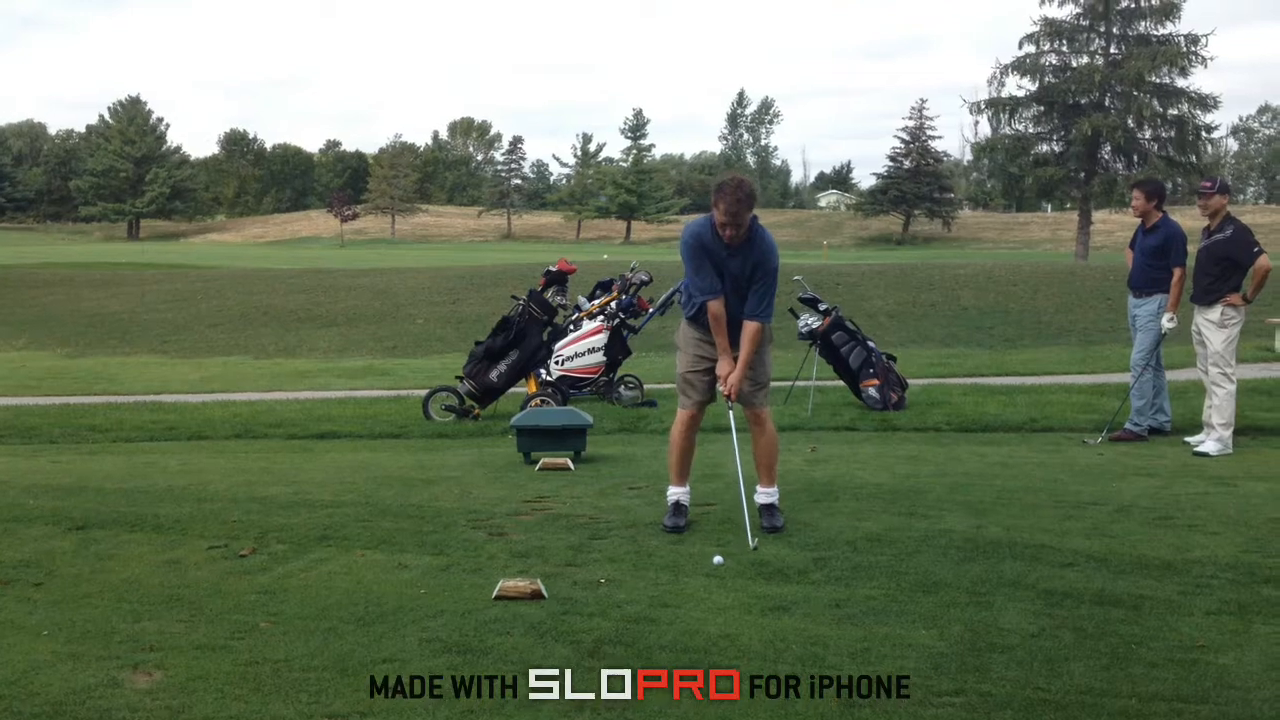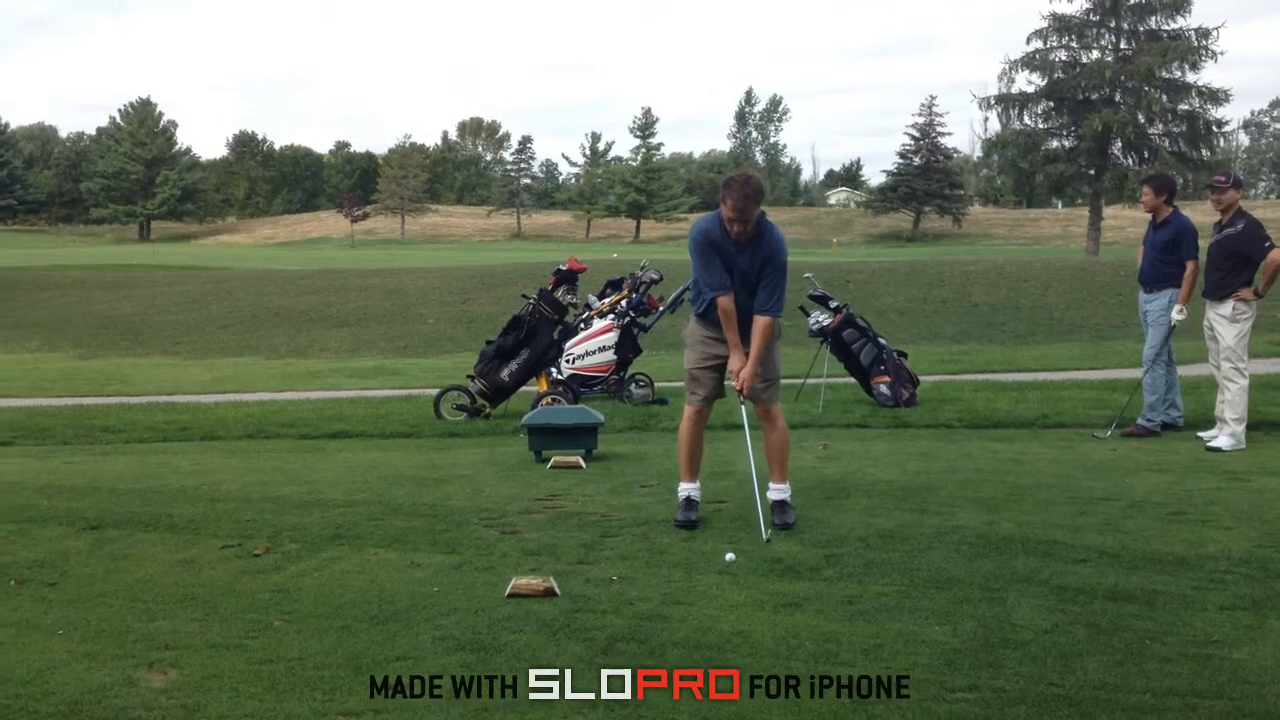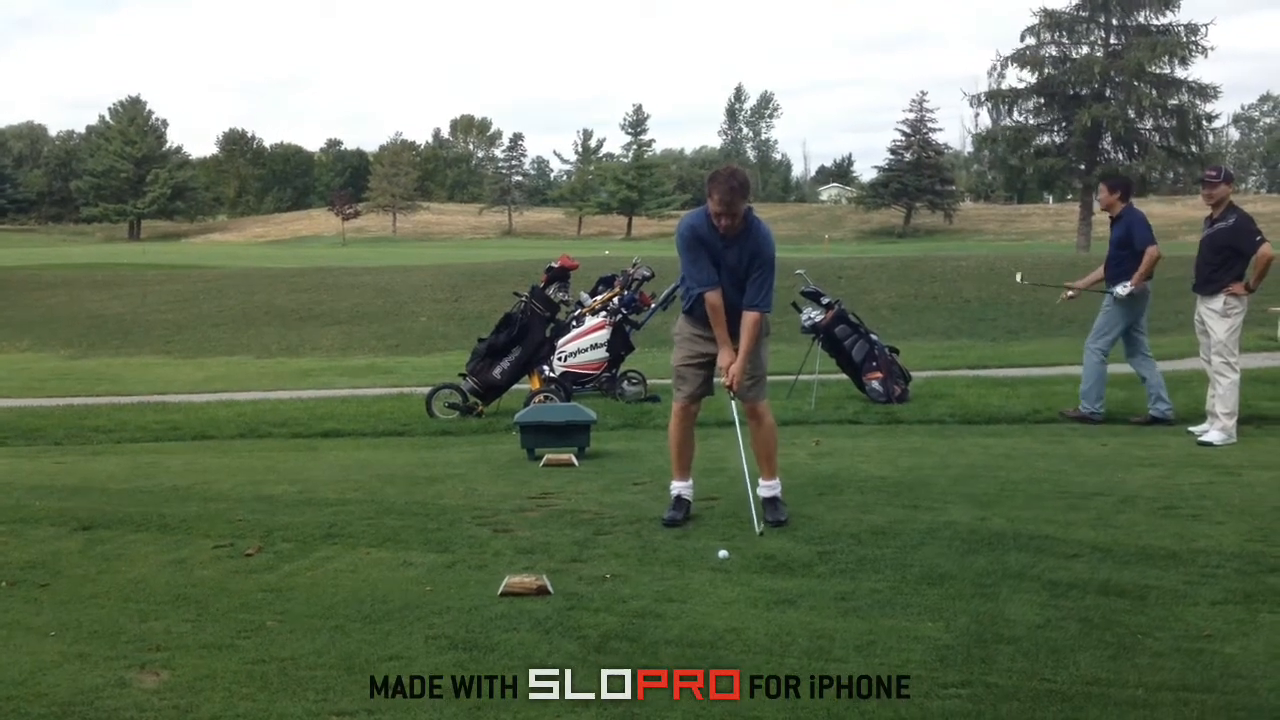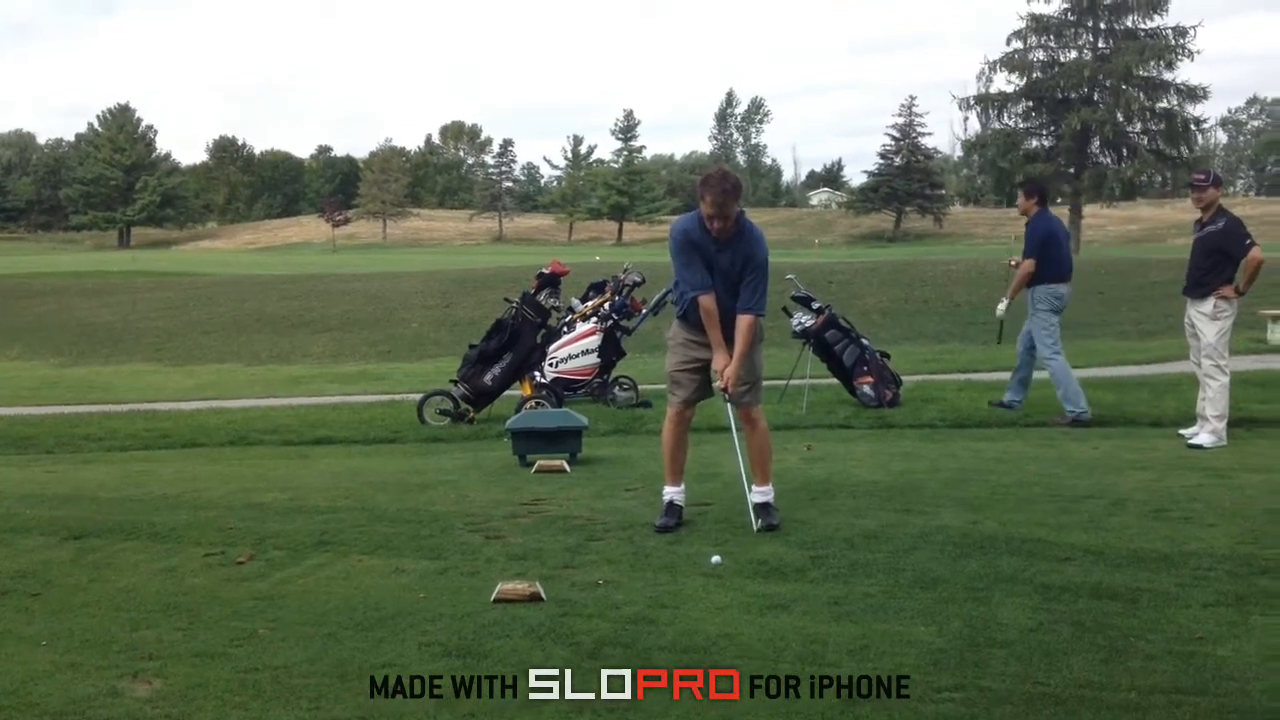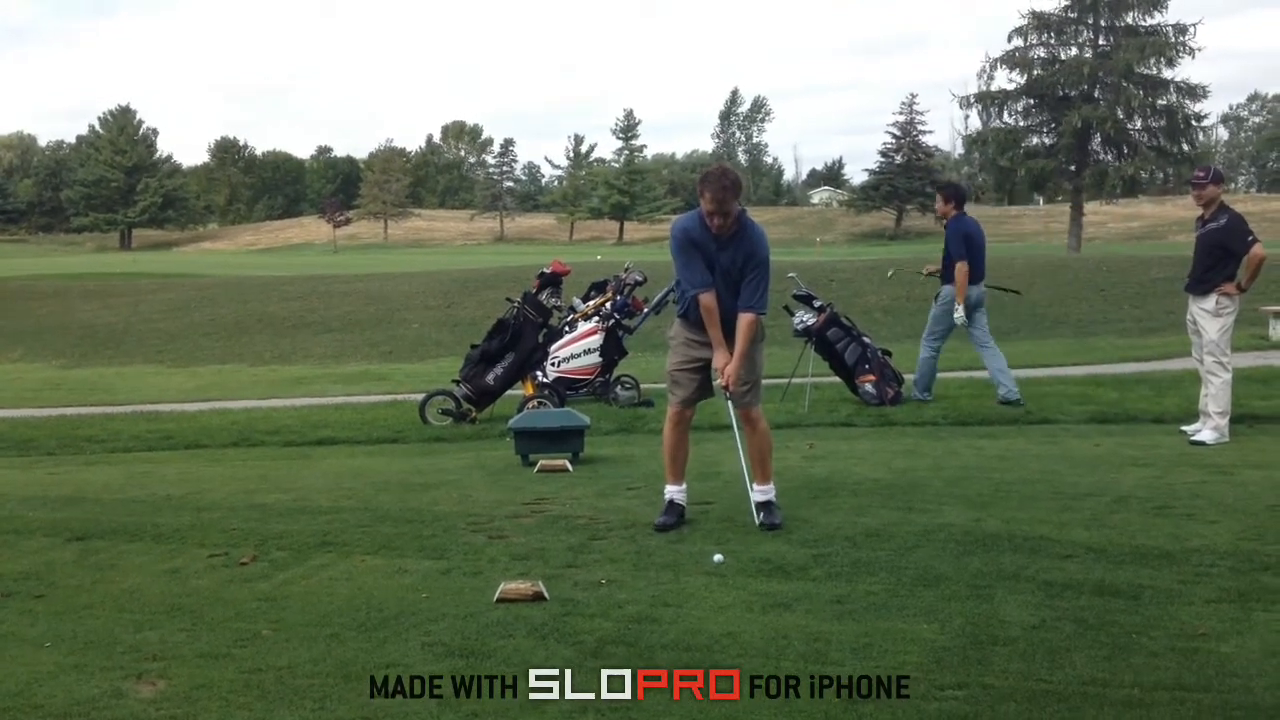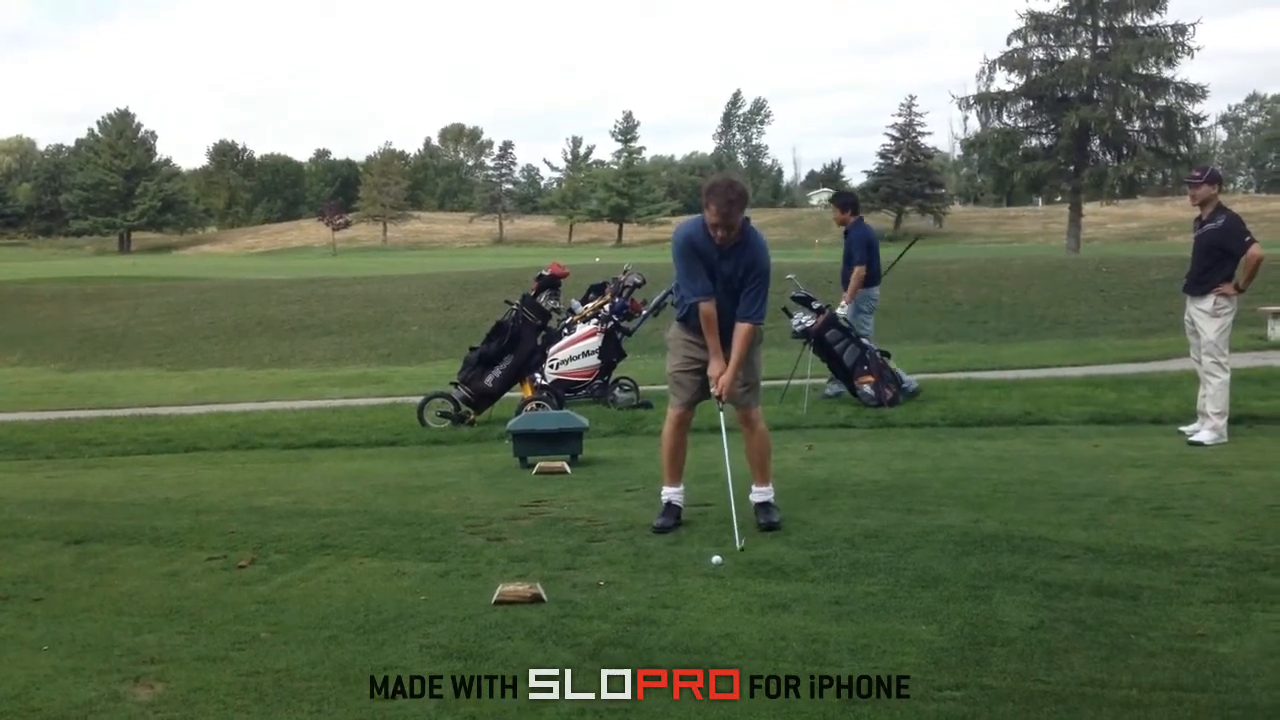
dt=0.7s
person 1, frame 1
left shoulder: (765, 247)
right shoulder: (695, 235)
left elbow: (756, 317)
right elbow: (711, 301)
left wrist: (740, 369)
right wrist: (723, 356)
left hip: (748, 333)
right hip: (700, 330)
left knee: (759, 413)
right knee: (688, 414)
left ankle: (767, 497)
right ankle: (677, 497)
person 1, frame 2
left shoulder: (773, 242)
right shoulder: (703, 232)
left elbow: (766, 311)
right elbow: (721, 296)
left wrist: (751, 364)
right wrist: (734, 351)
left hip: (758, 328)
right hip: (709, 327)
left knee: (770, 409)
right knee: (696, 409)
left ankle: (780, 494)
right ankle: (689, 494)
person 1, frame 3
left shoulder: (761, 238)
right shoulder: (690, 228)
left elbow: (755, 306)
right elbow: (709, 292)
left wrist: (741, 359)
right wrist: (723, 348)
left hip: (746, 326)
right hip: (697, 325)
left knee: (756, 406)
right knee: (683, 407)
left ankle: (770, 490)
right ankle: (681, 492)
person 1, frame 4
left shoulder: (754, 241)
right shoulder: (683, 231)
left elbow: (749, 310)
right elbow: (702, 295)
left wrist: (735, 362)
right wrist: (717, 351)
left hip: (740, 331)
right hip: (691, 330)
left knee: (751, 412)
right knee: (678, 411)
left ankle: (763, 496)
right ankle: (673, 499)
person 1, frame 5
left shoulder: (755, 239)
right shoulder: (683, 230)
left elbow: (750, 308)
right elbow: (703, 293)
left wrist: (736, 360)
right wrist: (718, 350)
left hip: (741, 330)
right hip: (692, 329)
left knee: (751, 412)
right knee: (678, 412)
left ankle: (764, 495)
right ankle: (675, 497)
person 1, frame 6
left shoulder: (756, 249)
right shoulder: (686, 236)
left elbow: (748, 319)
right elbow: (703, 302)
left wrist: (731, 369)
right wrist: (713, 358)
left hip: (739, 335)
right hip: (691, 332)
left knee: (751, 414)
right knee: (679, 413)
left ankle: (763, 497)
right ankle: (672, 499)
person 2, frame 1
left shoulder: (1235, 231)
right shoulder: (1207, 231)
left elbow: (1264, 265)
left wrist: (1247, 297)
right wrist: (1199, 308)
left hip: (1222, 313)
right hip: (1201, 312)
left knee: (1221, 375)
right knee: (1208, 375)
left ankle: (1221, 439)
right ankle: (1210, 431)
person 2, frame 2
left shoulder: (1247, 226)
right shoulder: (1218, 226)
left hip: (1234, 308)
right hip: (1213, 306)
left knee: (1233, 370)
right knee: (1220, 370)
left ankle: (1234, 434)
right ankle: (1223, 426)
person 2, frame 3
left shoulder: (1238, 220)
right shoulder: (1209, 221)
left elbow: (1266, 253)
left wrist: (1250, 286)
left hip: (1225, 302)
right hip: (1204, 300)
left knee: (1224, 364)
right knee: (1211, 364)
left ankle: (1225, 428)
right ankle: (1214, 420)
person 2, frame 4
left shoulder: (1227, 223)
right shoulder: (1199, 224)
left elbow: (1255, 256)
left wrist: (1239, 289)
right wrist: (1190, 285)
left hip: (1214, 305)
right hip: (1193, 303)
left knee: (1214, 367)
right knee: (1201, 367)
left ankle: (1215, 431)
right ankle: (1203, 424)
person 2, frame 5
left shoulder: (1229, 220)
right shoulder: (1201, 221)
left elbow: (1257, 253)
left wrist: (1241, 286)
right wrist: (1194, 279)
left hip: (1217, 302)
right hip: (1196, 300)
left knee: (1216, 364)
right knee: (1203, 364)
left ankle: (1217, 427)
right ankle: (1206, 420)
person 2, frame 6
left shoulder: (1227, 221)
right shoulder: (1200, 222)
left elbow: (1255, 253)
left wrist: (1239, 287)
right wrist: (1191, 281)
left hip: (1214, 302)
right hip: (1194, 301)
left knee: (1214, 364)
right knee: (1202, 364)
left ankle: (1216, 428)
right ankle: (1204, 421)
person 3, frame 1
left shoulder: (1172, 231)
right shoulder: (1142, 227)
left elbow: (1179, 274)
left wrist: (1171, 312)
left hip: (1154, 303)
right hip: (1135, 300)
left knee: (1140, 362)
right knee: (1151, 363)
left ankle: (1137, 426)
right ankle: (1159, 420)
person 3, frame 2
left shoulder: (1182, 225)
right shoulder: (1154, 223)
left elbow: (1191, 267)
left wrist: (1181, 305)
right wrist: (1141, 266)
left hip: (1165, 298)
right hip: (1146, 296)
left knee: (1153, 358)
right knee: (1162, 358)
left ankle: (1150, 422)
right ankle: (1172, 416)
person 3, frame 3
left shoulder: (1133, 218)
right shoulder: (1119, 221)
left elbow: (1153, 253)
right elbow: (1111, 265)
left wrist: (1133, 283)
right wrist: (1081, 285)
left hip: (1127, 294)
right hip: (1125, 294)
left knee: (1095, 348)
right knee: (1139, 353)
left ankle: (1090, 408)
right ankle: (1161, 410)
person 3, frame 4
left shoulder: (1036, 225)
right shoulder: (1054, 222)
left elbow: (1029, 267)
left wrist: (1007, 298)
right wrist: (1021, 261)
left hip: (1044, 292)
right hip: (1057, 288)
left knee: (1050, 353)
right knee: (1026, 344)
left ankle: (1078, 411)
right ankle: (1013, 397)
person 3, frame 5
left shoulder: (955, 228)
right shoulder: (971, 225)
left elbow: (961, 268)
left wrist: (959, 305)
right wrist: (940, 269)
left hip: (954, 292)
right hip: (976, 289)
left knee: (931, 343)
right knee: (985, 343)
left ankle: (921, 392)
right ankle: (1010, 392)
person 3, frame 6
left shoulder: (858, 234)
right shoulder: (859, 231)
left elbow: (859, 271)
left wrist: (844, 302)
left hip: (862, 295)
right hip: (860, 295)
left ankle: (906, 384)
right ankle: (837, 386)
